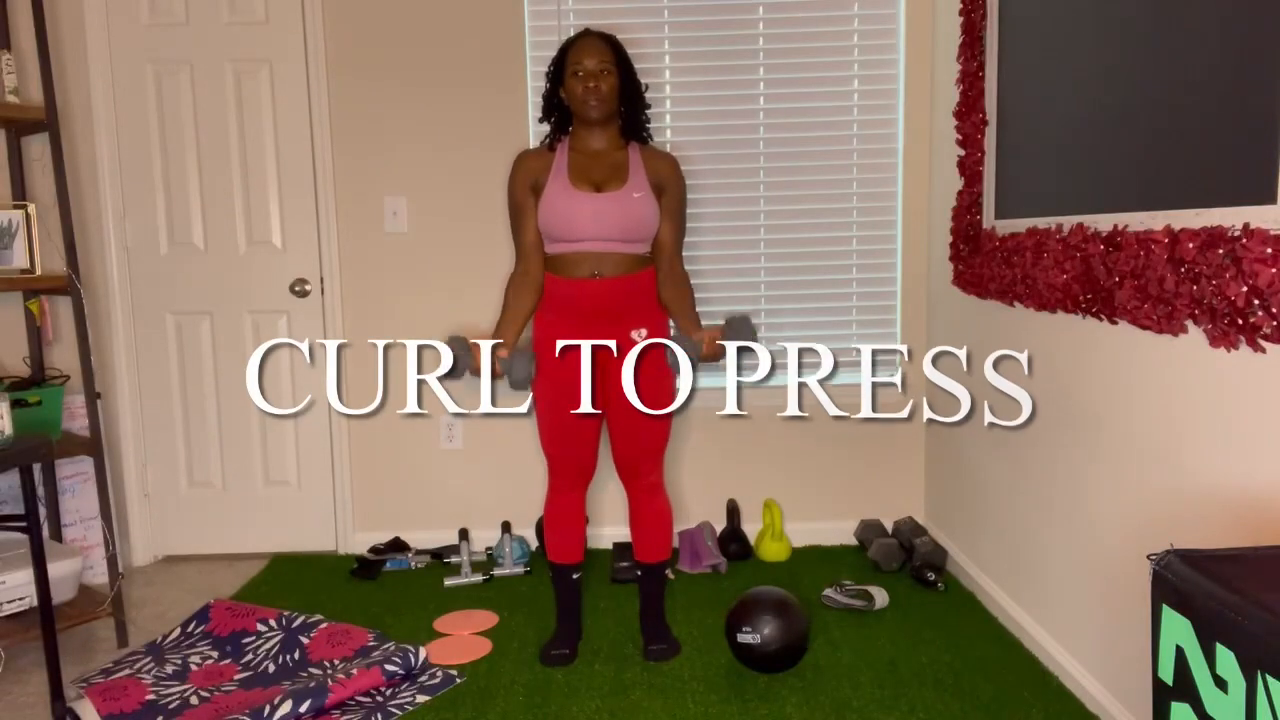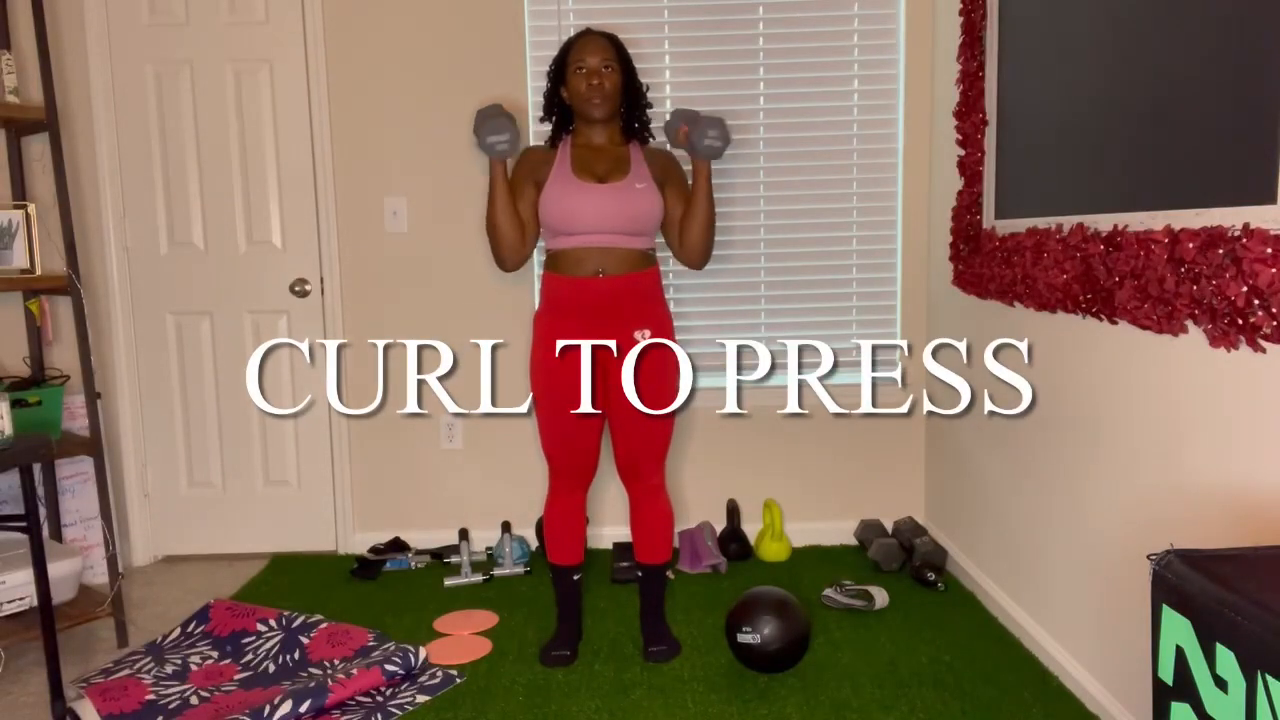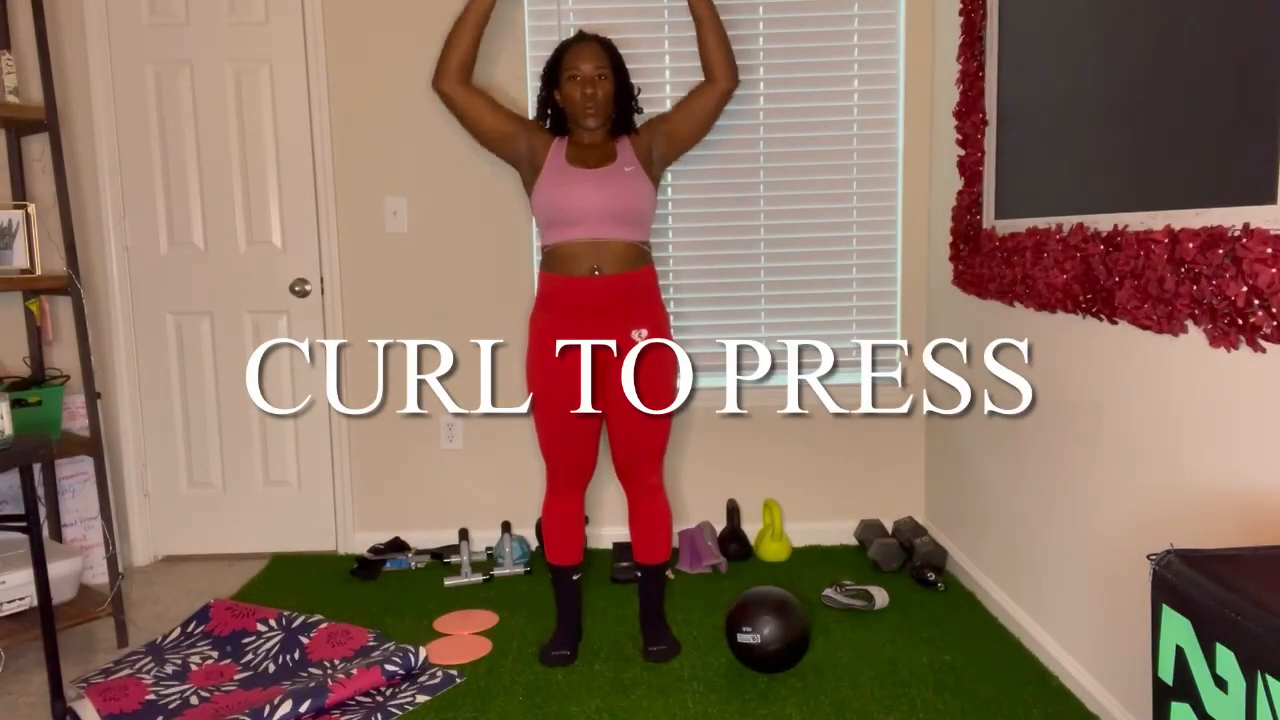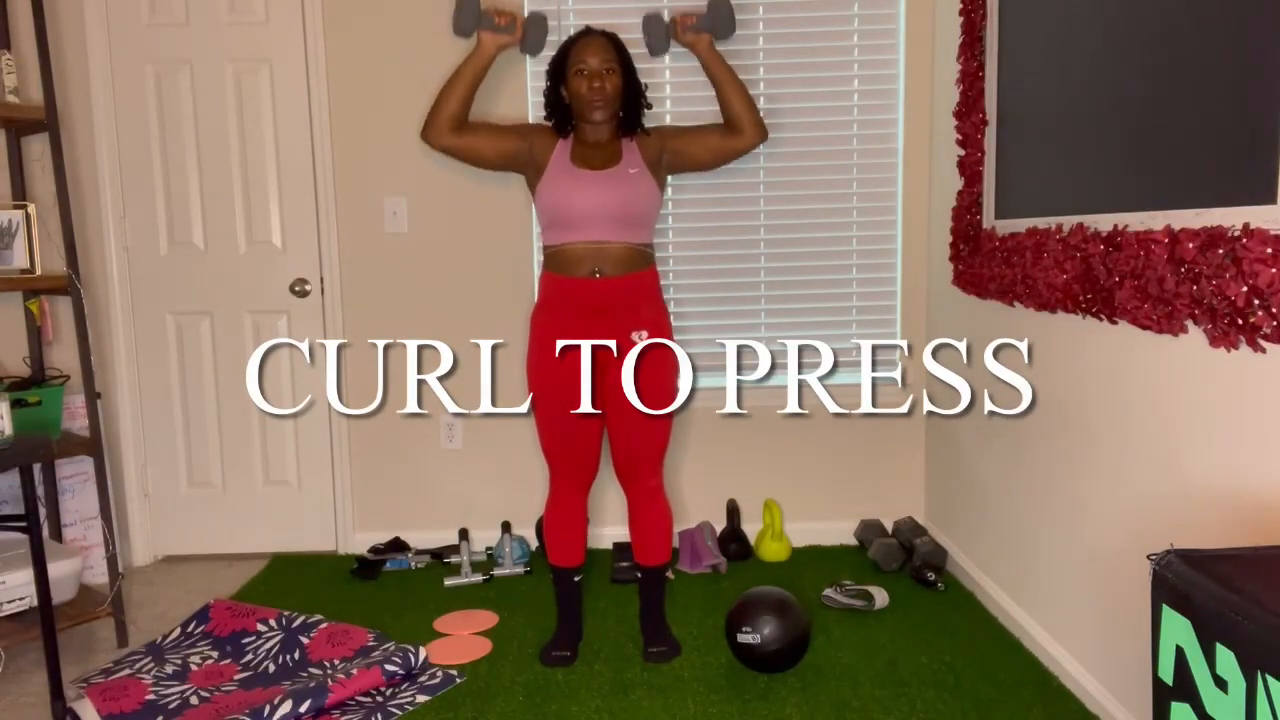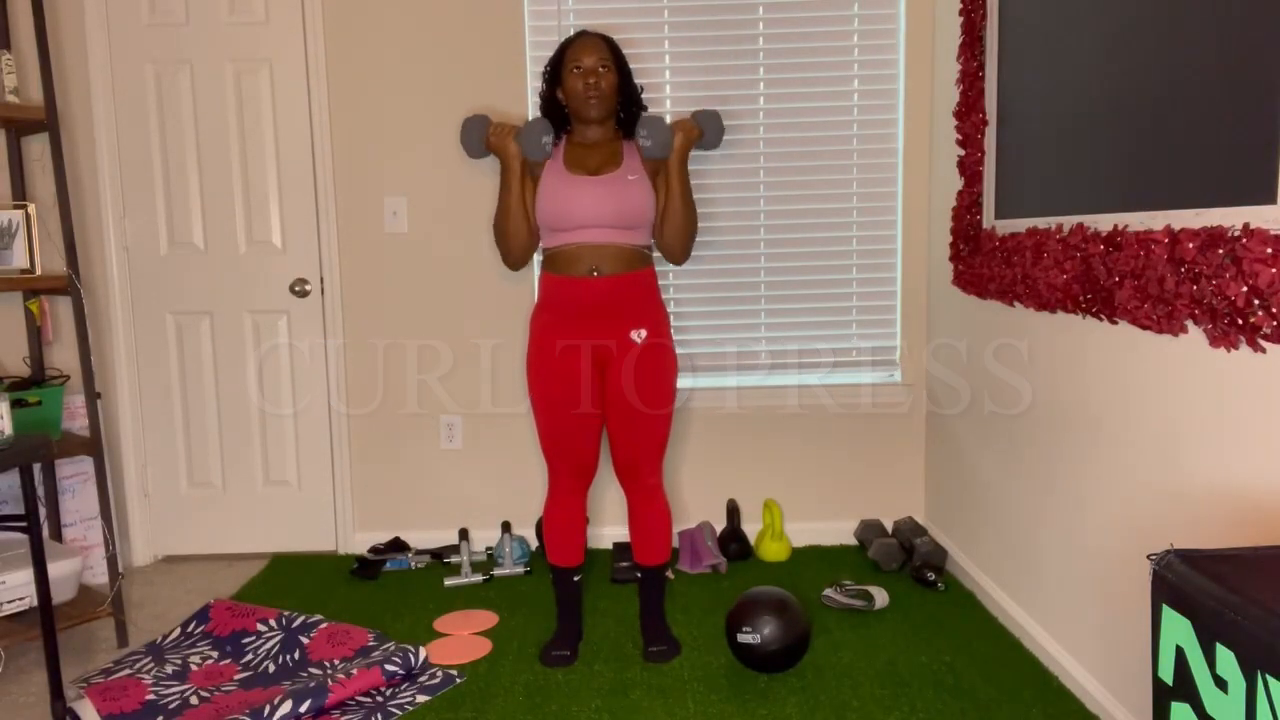
dt=1s
person 1, frame 1
left shoulder: (658, 168)
right shoulder: (533, 168)
left elbow: (669, 265)
right elbow: (529, 267)
left wrist: (693, 330)
right wrist: (504, 339)
left hip: (639, 329)
right hip: (562, 331)
left knee: (644, 475)
right knee: (566, 478)
left ankle: (653, 615)
right ankle: (567, 619)
person 1, frame 2
left shoulder: (657, 162)
right shoulder: (538, 163)
left elbow: (694, 252)
right elbow: (509, 254)
left wrist: (701, 165)
right wrist: (498, 165)
left hip: (641, 327)
right hip: (563, 330)
left knee: (645, 477)
right knee: (566, 479)
left ankle: (653, 616)
right ankle: (567, 619)
person 1, frame 3
left shoulder: (648, 148)
right shoulder: (533, 150)
left elbow: (723, 82)
right elbow: (450, 84)
left hip: (638, 323)
right hip: (560, 326)
left knee: (644, 477)
right knee: (565, 480)
left ankle: (653, 615)
right ankle: (567, 619)
person 1, frame 4
left shoulder: (654, 149)
right shoulder: (538, 148)
left elbow: (748, 132)
right elbow: (440, 131)
left wrist: (704, 50)
right wrist: (486, 50)
left hip: (638, 321)
right hip: (561, 323)
left knee: (643, 477)
right knee: (567, 479)
left ankle: (653, 615)
right ankle: (568, 620)
person 1, frame 5
left shoulder: (648, 156)
right shoulder: (538, 159)
left elbow: (677, 246)
right elbow: (514, 252)
left wrist: (678, 158)
right wrist: (510, 163)
left hip: (638, 324)
right hip: (560, 327)
left knee: (643, 476)
right knee: (567, 479)
left ankle: (653, 616)
right ankle: (567, 620)
